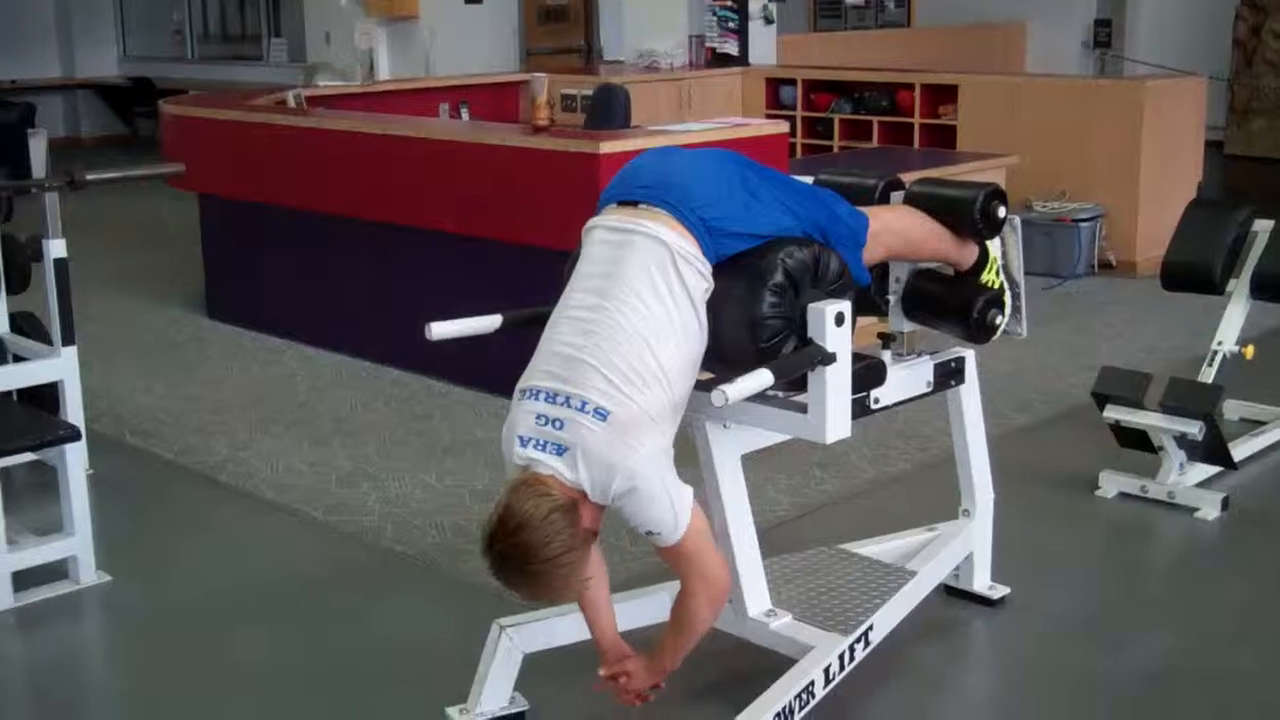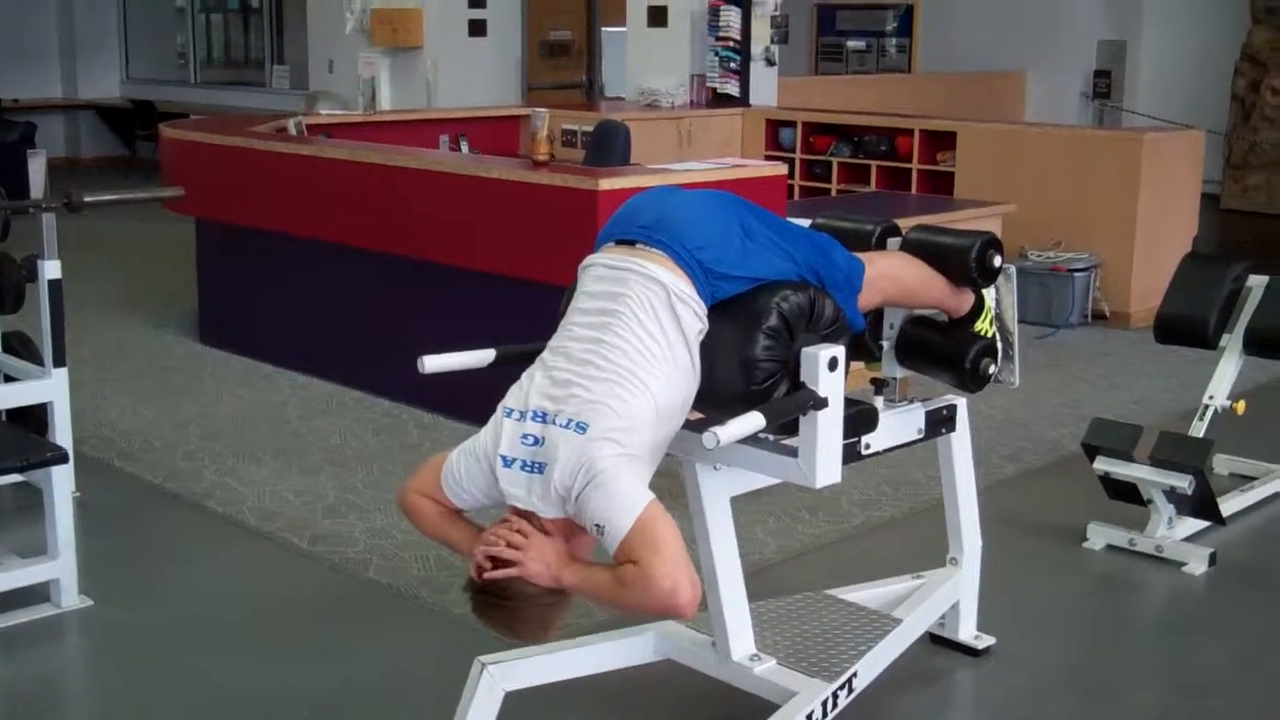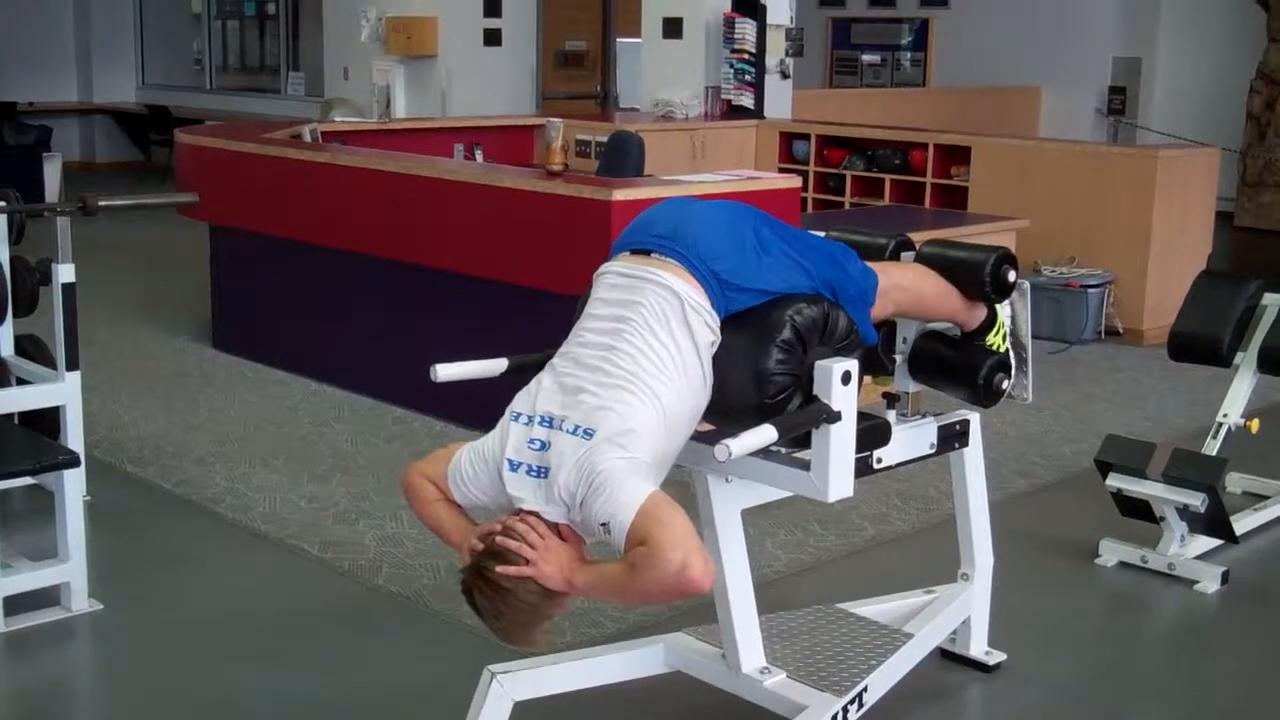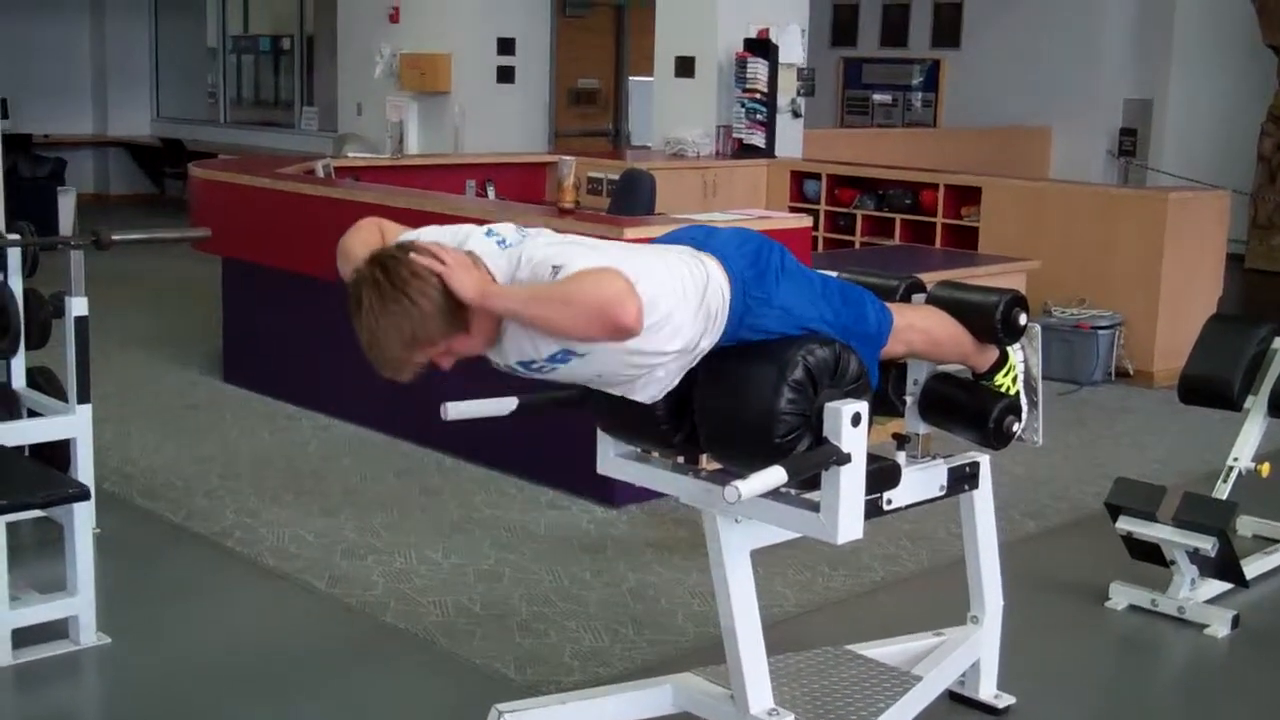
dt=1s
person 1, frame 1
left shoulder: (623, 462)
right shoulder: (522, 434)
left elbow: (709, 584)
right elbow: (571, 546)
left wrist: (651, 671)
right wrist: (609, 647)
left hip: (698, 204)
right hip: (628, 202)
left knee: (865, 240)
left ankle: (974, 258)
person 1, frame 2
left shoulder: (594, 475)
right shoulder: (497, 452)
left elbow: (676, 593)
right elbow: (416, 494)
left wrist: (567, 573)
right wrist: (476, 546)
left hip: (695, 245)
right hip: (631, 232)
left knee: (858, 288)
left ankle: (967, 306)
person 1, frame 3
left shoulder: (597, 478)
right shoulder: (503, 459)
left elbow: (688, 570)
right elbow: (419, 478)
left wrist: (578, 576)
right wrist: (467, 541)
left hip: (710, 257)
right hip: (648, 238)
left knee: (869, 297)
left ankle: (979, 319)
person 1, frame 4
left shoulder: (543, 270)
right shoulder: (448, 254)
left elbow: (619, 311)
right elbow: (362, 237)
left wrist: (490, 298)
right wrist: (379, 296)
left hip: (737, 286)
right hip: (680, 261)
left knee: (884, 335)
left ankle: (993, 360)
